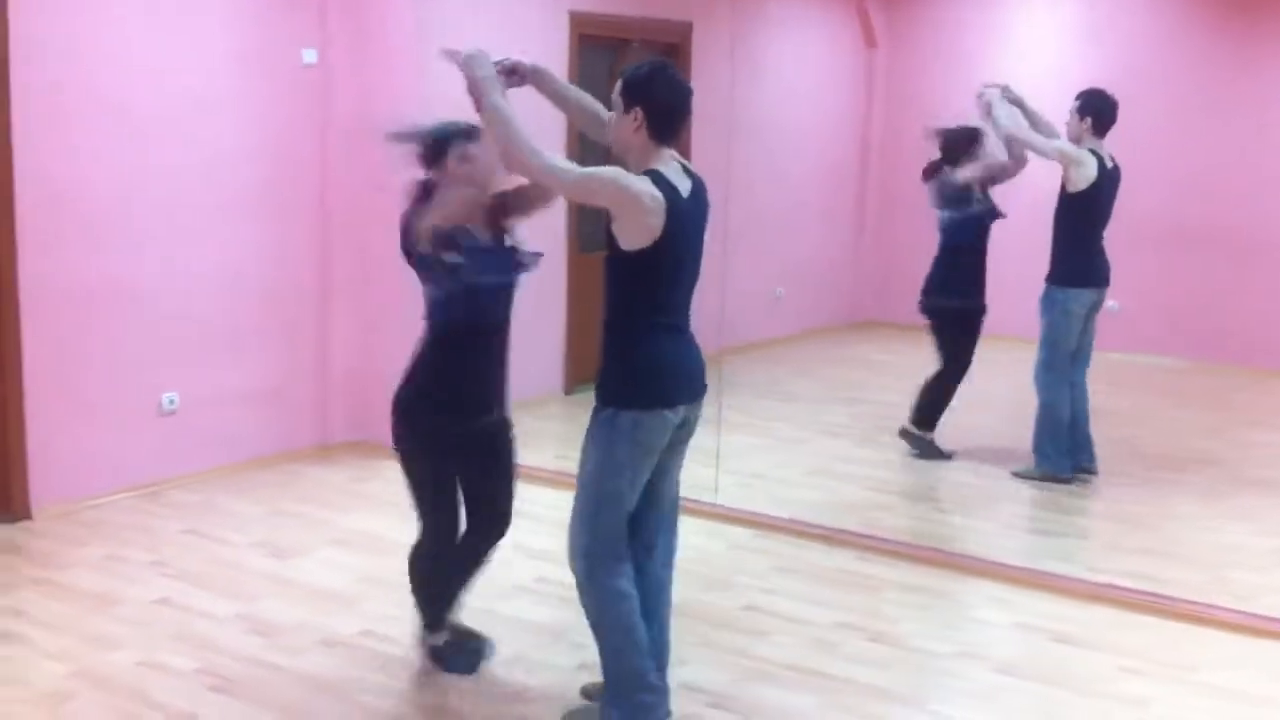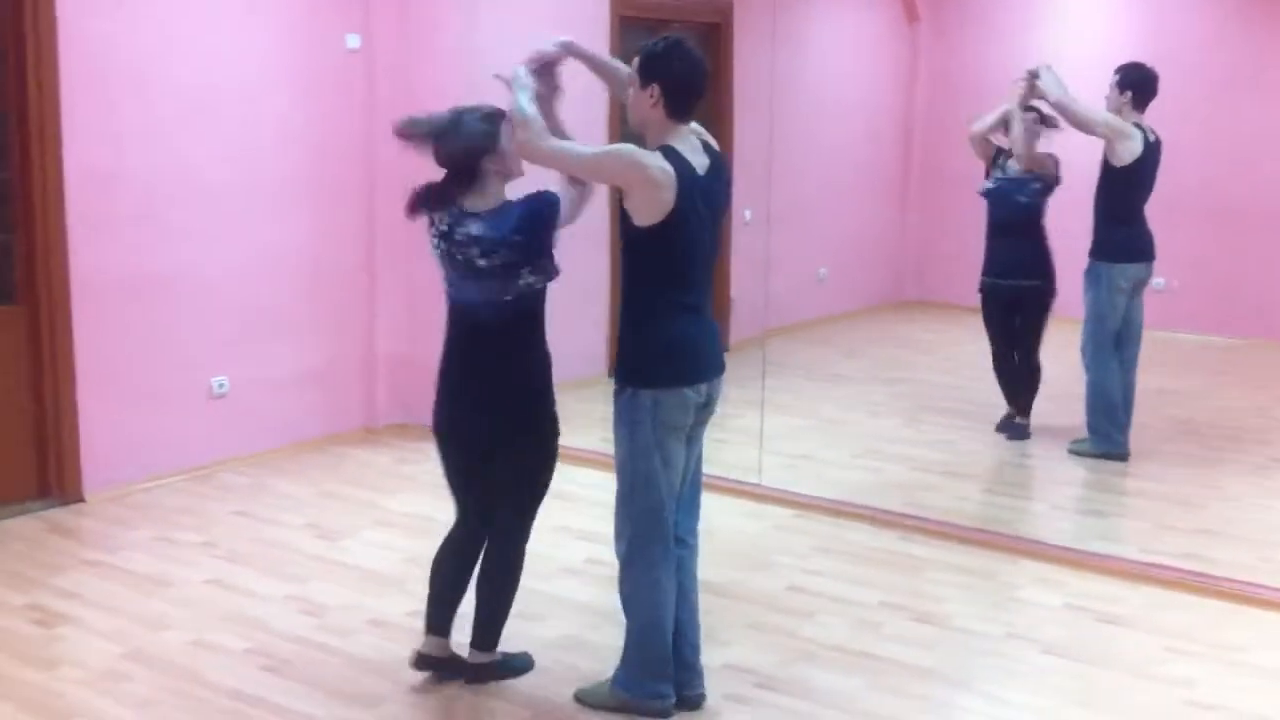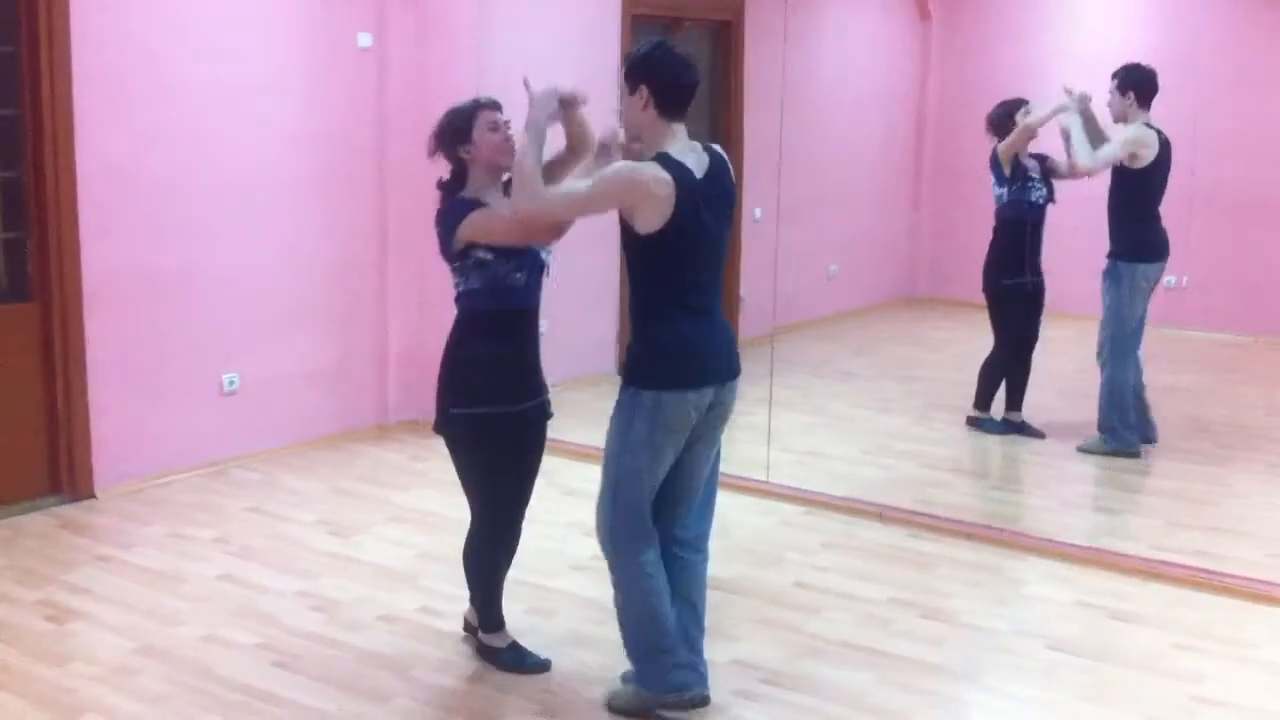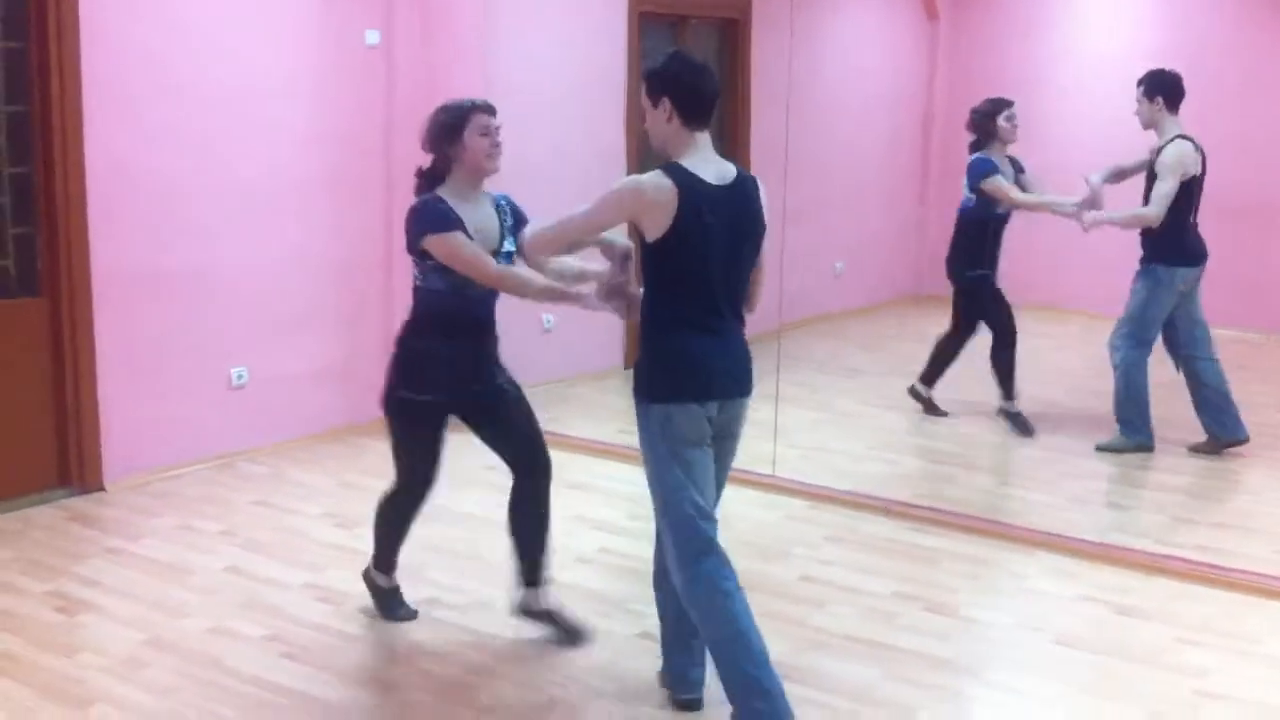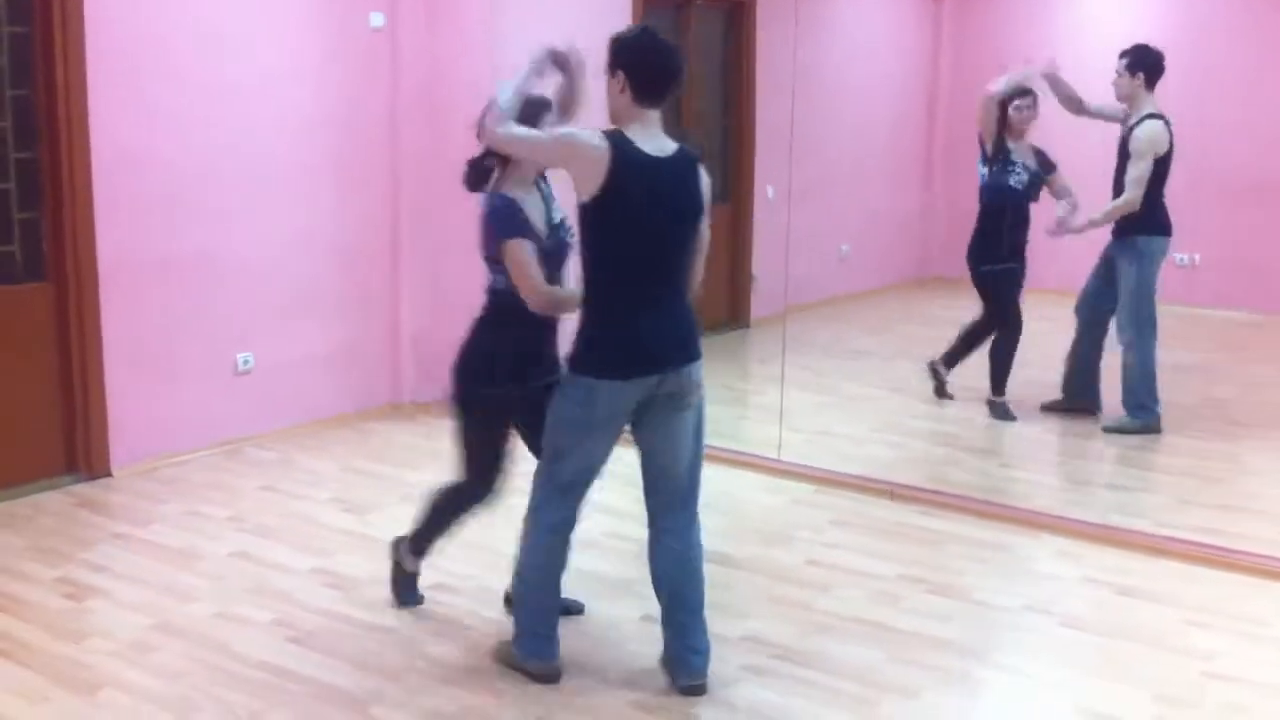
dt=0.4s
person 1, frame 1
left shoulder: (632, 193)
right shoulder: (687, 180)
left elbow: (522, 158)
right elbow: (602, 128)
left wrist: (486, 83)
right wrist: (533, 76)
left hip: (638, 394)
right hip: (681, 384)
left knee: (597, 548)
right knee: (648, 541)
person 1, frame 2
left shoulder: (643, 168)
right shoulder: (708, 154)
left elbow: (533, 145)
right elbow: (649, 100)
left wrist: (521, 85)
right wrist: (579, 54)
left hip: (655, 373)
right hip: (701, 365)
left knee: (644, 532)
right knee: (676, 526)
person 1, frame 3
left shoulder: (639, 180)
right shoulder: (719, 165)
left elbow: (531, 205)
left wrist: (536, 123)
right wrist: (639, 145)
left hip: (663, 377)
right hip: (717, 370)
left knee: (626, 527)
right knee: (684, 528)
person 1, frame 4
left shoulder: (649, 191)
right shoulder: (752, 191)
left elbow: (538, 243)
left hip: (674, 390)
right hip: (732, 382)
left knee: (696, 554)
right knee: (684, 532)
person 1, frame 5
left shoulder: (589, 152)
right shoulder: (695, 172)
left elbow: (495, 131)
right elbow: (692, 278)
left wrist: (532, 77)
left hip: (606, 364)
right hip: (677, 360)
left knee: (555, 500)
right knee: (675, 512)
left ankle: (535, 645)
right ankle: (688, 659)
person 2, frame 1
left shoulder: (488, 224)
right shoulder: (424, 227)
left elbow: (542, 189)
left hip: (479, 411)
right hip: (431, 409)
left knee: (488, 522)
right knee: (442, 528)
left ankle: (441, 623)
right ankle: (436, 630)
person 2, frame 2
left shoulder: (446, 214)
right shoulder: (536, 215)
left elbow: (437, 144)
right elbow: (580, 184)
left wrist: (534, 102)
right wrist: (547, 108)
left hip: (460, 397)
right hip: (523, 399)
left knee: (472, 524)
right knee: (510, 528)
left ankle: (438, 644)
right ankle: (483, 654)
person 2, frame 3
left shoulder: (514, 195)
right shoulder: (460, 213)
left elbow: (577, 151)
right elbow: (543, 230)
left wrist: (570, 114)
left hip: (523, 378)
right hip: (475, 382)
left knee: (510, 510)
right knee: (493, 513)
left ankle: (480, 613)
right ankle: (492, 633)
person 2, frame 4
left shoulder: (504, 209)
right shoulder: (427, 214)
left elbow: (546, 265)
right elbow: (495, 277)
left wrist: (604, 271)
right wrist: (579, 297)
left hip: (481, 364)
right hip: (424, 369)
left knee: (534, 468)
right knee: (414, 486)
left ankle: (534, 595)
right ankle: (381, 575)
person 2, frame 5
left shoulder: (535, 185)
right shoulder: (505, 213)
left elbow: (570, 120)
right elbow: (540, 297)
left wrist: (570, 81)
left hip: (535, 362)
right hip: (497, 366)
right knee: (480, 482)
right ankle: (409, 554)
person 3, frame 1
left shoulder: (1078, 158)
right shoulder: (1108, 165)
left elbow: (1015, 132)
right elbow: (1051, 136)
left wrist: (998, 104)
right wrist: (1019, 102)
left hip: (1070, 281)
right hip: (1093, 279)
left knee: (1053, 374)
right knee: (1073, 372)
left ankle: (1053, 462)
right ankle: (1079, 456)
person 3, frame 2
left shoulder: (1121, 131)
right shoulder: (1148, 138)
left elbow: (1065, 100)
right elbow: (1084, 122)
left wrist: (1046, 75)
right wrist: (1044, 94)
left hip: (1114, 256)
right hip: (1137, 255)
left knee: (1100, 348)
right knee: (1123, 350)
left ankle: (1108, 438)
right ankle: (1112, 434)
person 3, frame 3
left shoulder: (1137, 136)
right shoulder: (1152, 138)
left elbow: (1086, 164)
right elbow: (1104, 151)
left wrist: (1075, 121)
right wrist: (1085, 112)
left hip: (1133, 257)
right hip: (1143, 254)
left knee: (1115, 348)
right knee: (1123, 347)
left ankle: (1119, 437)
right ankle: (1137, 426)
person 3, frame 4
left shoulder: (1177, 152)
right shoulder: (1170, 148)
left elbow: (1153, 215)
right elbow: (1130, 168)
left wrist: (1103, 218)
right wrist: (1102, 180)
left hip: (1168, 264)
right hip: (1181, 261)
left knee: (1127, 344)
right knee: (1192, 349)
left ankle: (1135, 432)
right ankle: (1225, 428)
person 3, frame 5
left shoulder: (1149, 130)
right shoulder: (1132, 117)
left elbow: (1131, 200)
right elbow: (1079, 107)
left wrist: (1083, 224)
right wrist: (1054, 80)
left hip: (1145, 237)
right hip: (1128, 236)
left knee: (1135, 327)
right knee: (1090, 309)
left ankle: (1142, 414)
right ankle: (1080, 396)
person 4, frame 1
left shoulder: (973, 183)
right shoulder: (951, 182)
left elbow: (1017, 161)
right elbow: (999, 162)
left hip: (963, 292)
right hip: (948, 291)
left knee: (954, 364)
right knee: (955, 366)
left ankle: (919, 428)
right ankle: (919, 428)
person 4, frame 2
left shoulder: (1046, 163)
right shoulder: (998, 160)
left elbow: (1025, 153)
right elbow: (976, 134)
left wrist: (1018, 104)
right wrist: (1013, 103)
left hip: (1034, 272)
right hip: (998, 268)
left knee: (1025, 351)
right knee: (1002, 349)
left ankle: (1023, 416)
right ankle: (1014, 409)
person 4, frame 3
left shoulder: (1039, 163)
right shoulder: (1003, 158)
left elbow: (1076, 168)
right elbow: (1028, 127)
right wrist: (1062, 106)
left hip: (1030, 268)
right hip: (1004, 268)
left knee: (1026, 345)
right knee: (1008, 345)
left ankle: (1013, 415)
right ankle: (979, 413)
person 4, frame 4
left shoulder: (1012, 165)
right shoulder: (980, 165)
left elbow: (1036, 199)
right elbow: (1017, 201)
left wrist: (1072, 209)
right wrist: (1071, 204)
left hip: (985, 261)
right hip: (967, 262)
left knee: (962, 330)
right knee: (1005, 328)
left ankle: (923, 386)
right ankle: (1009, 404)
person 4, frame 5
left shoulder: (1040, 158)
right shoulder: (992, 144)
left elbow: (1065, 194)
right elbow: (990, 96)
left wrist: (1067, 208)
right wrist: (1029, 75)
left hip: (1014, 253)
right hip: (988, 252)
left knee: (994, 319)
right knee: (1009, 322)
left ankle: (942, 364)
right ankle: (997, 396)
